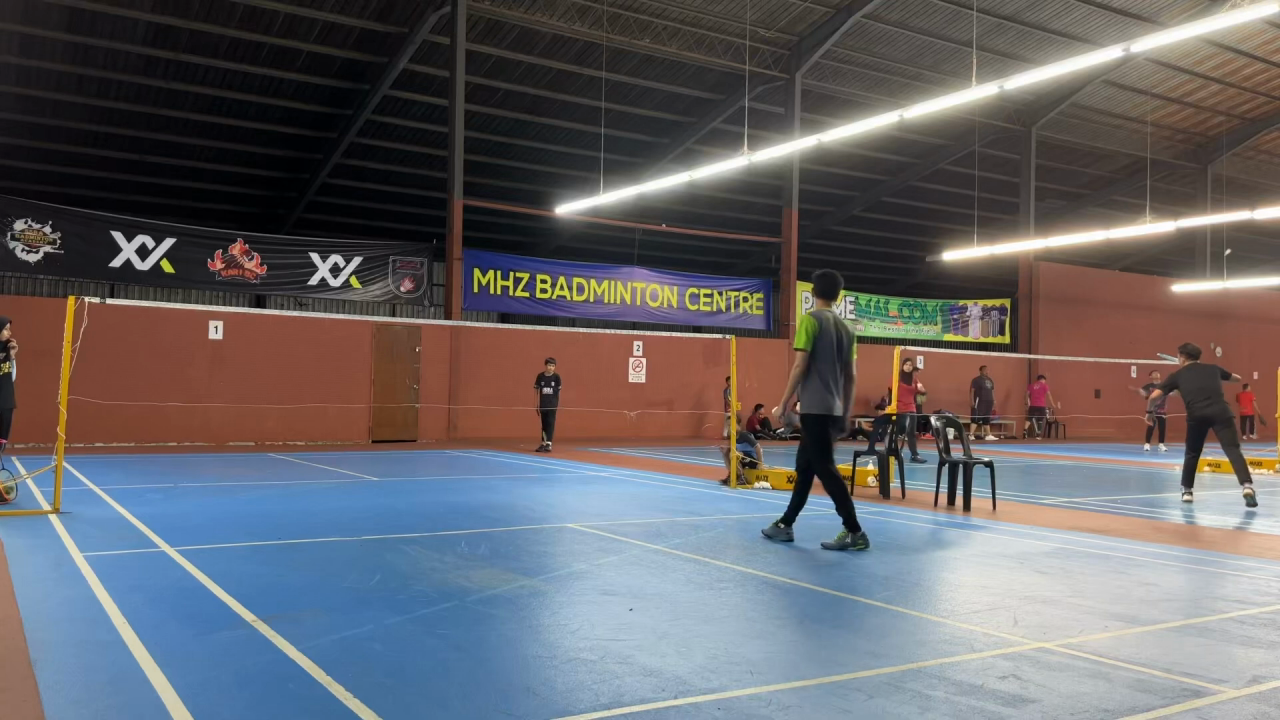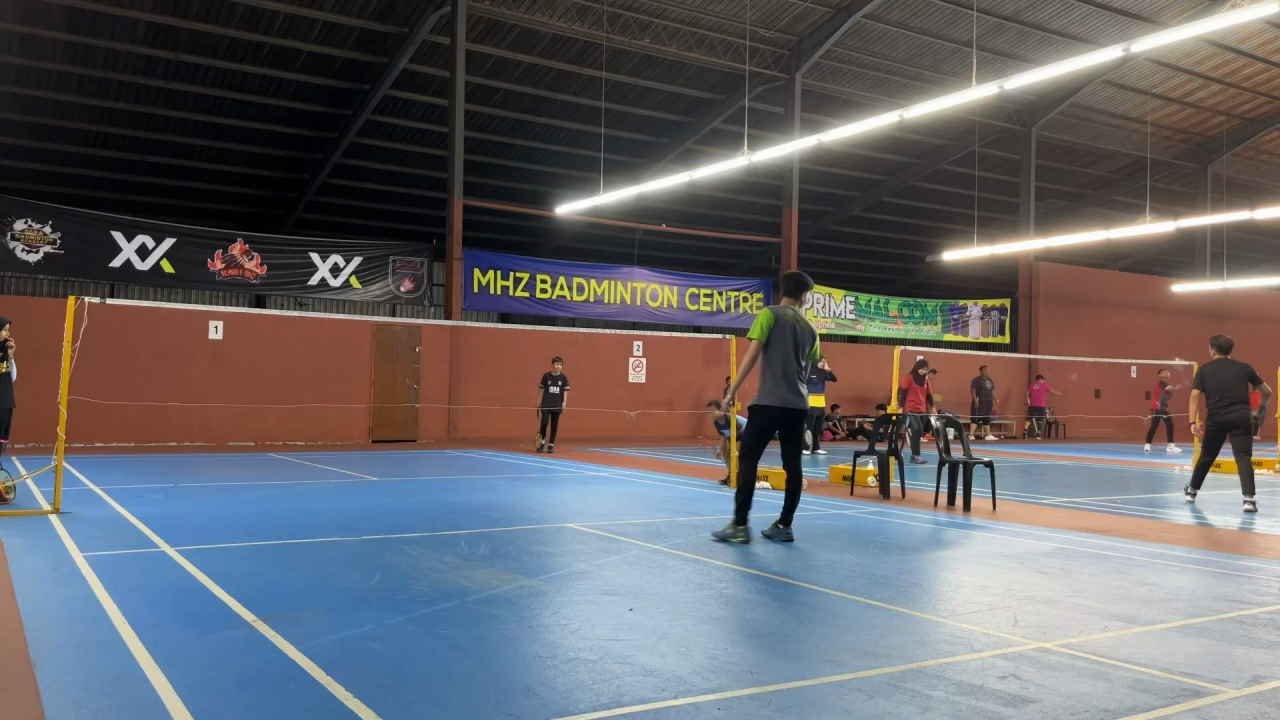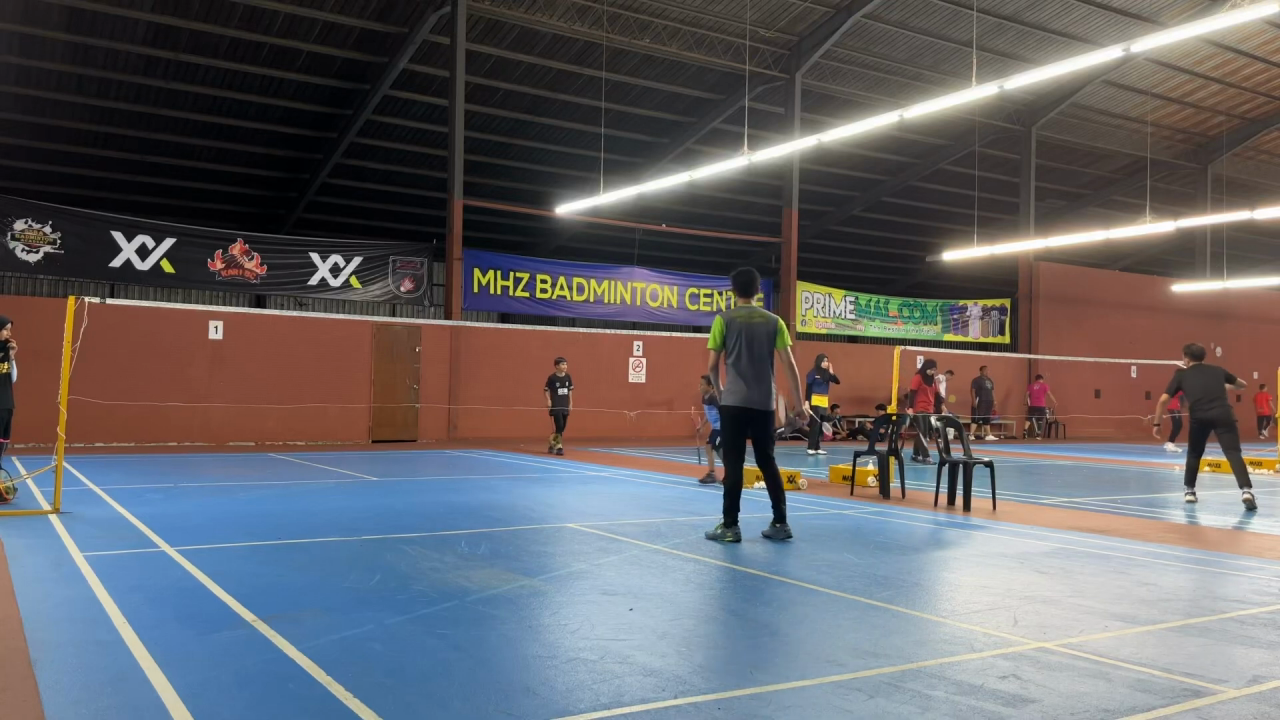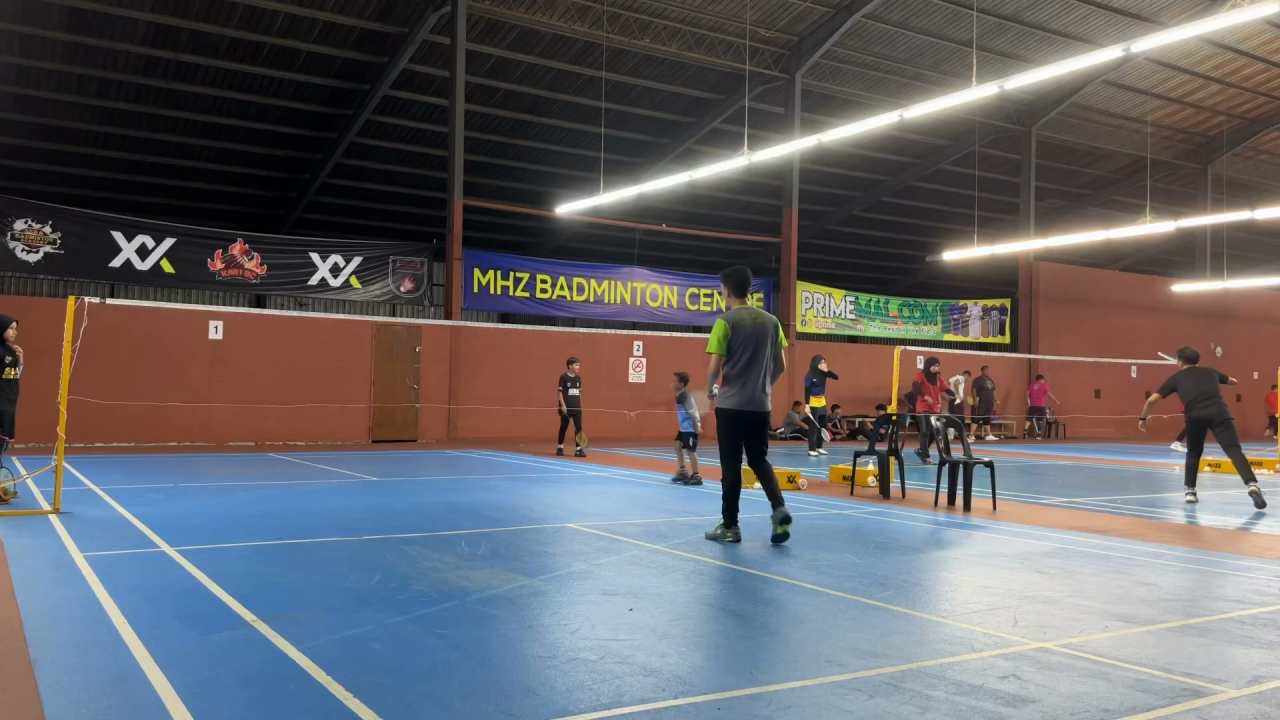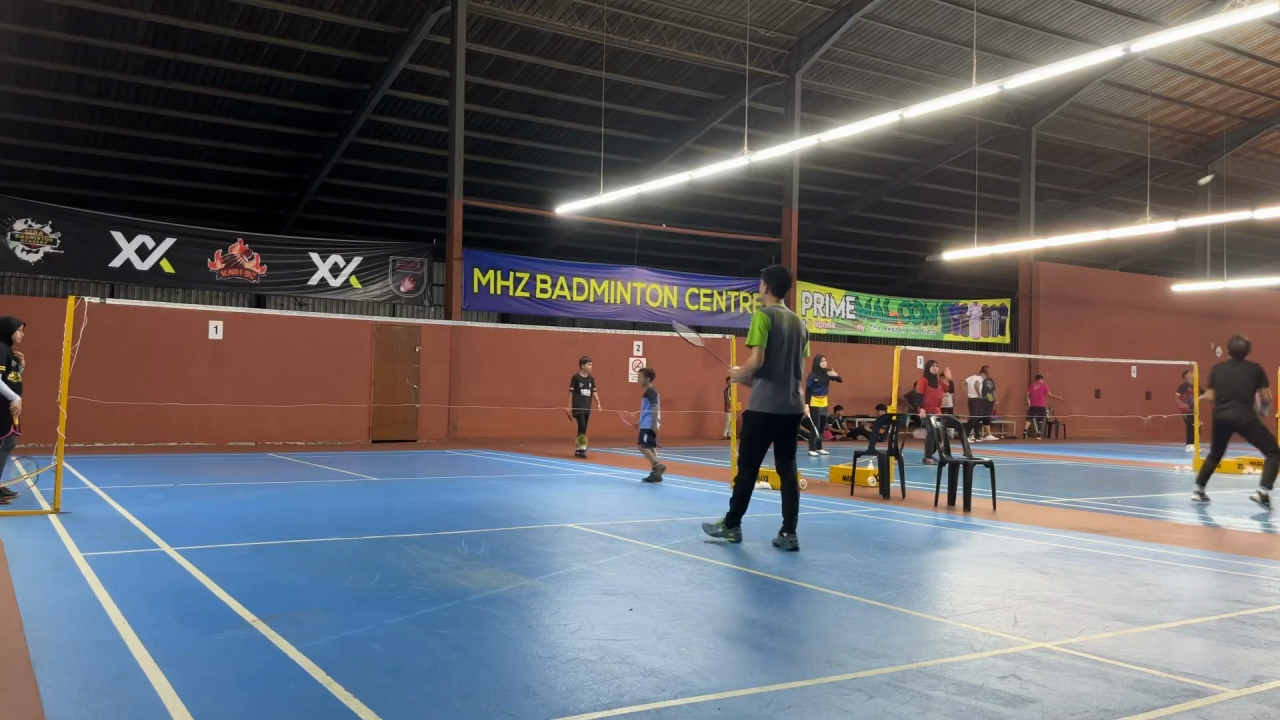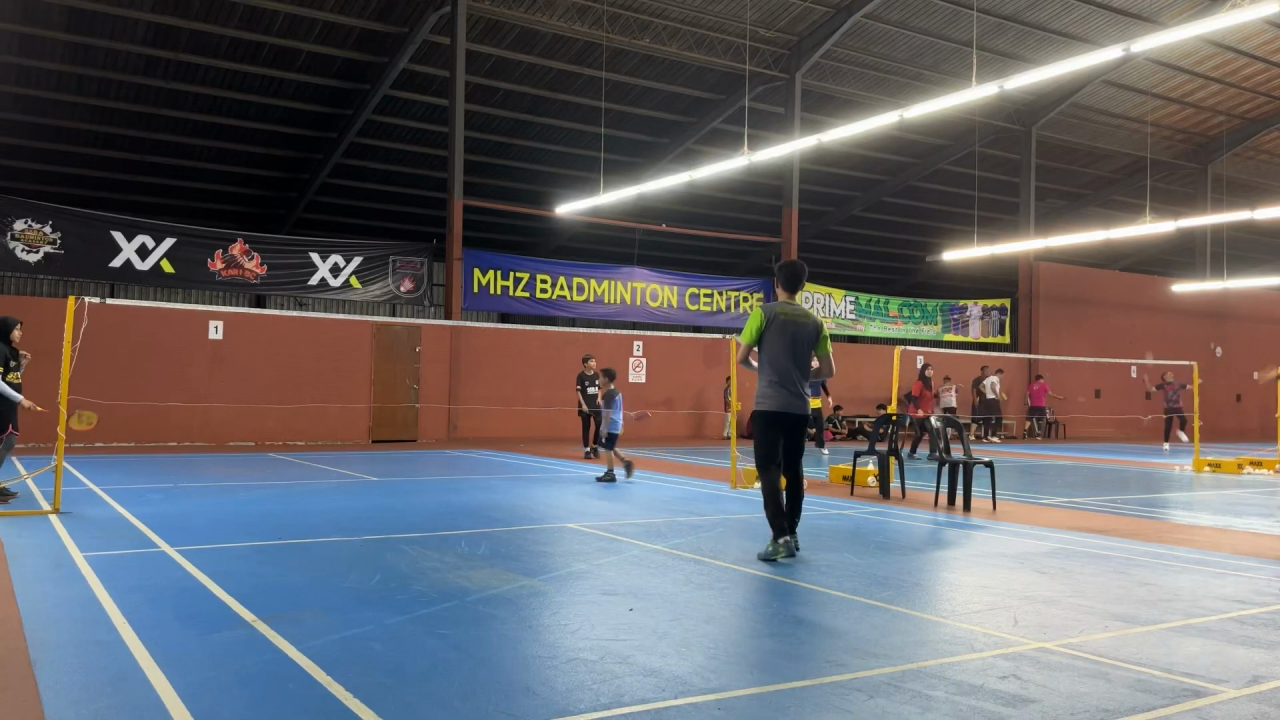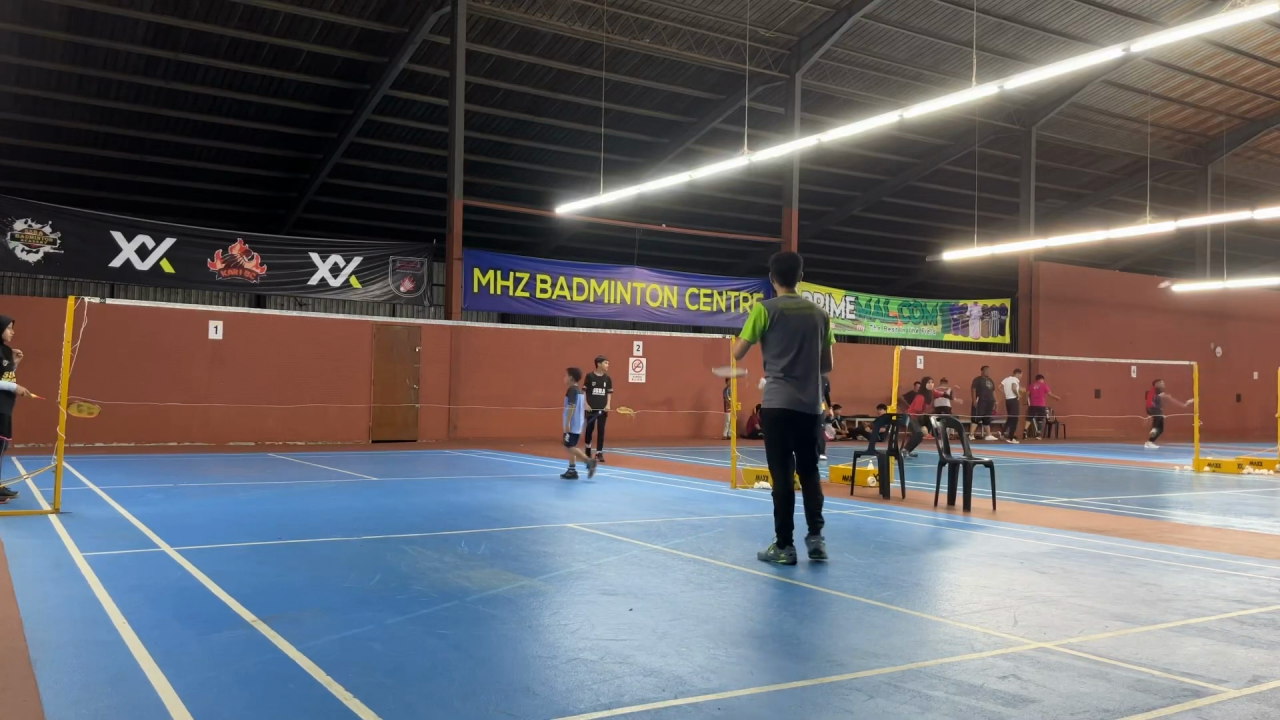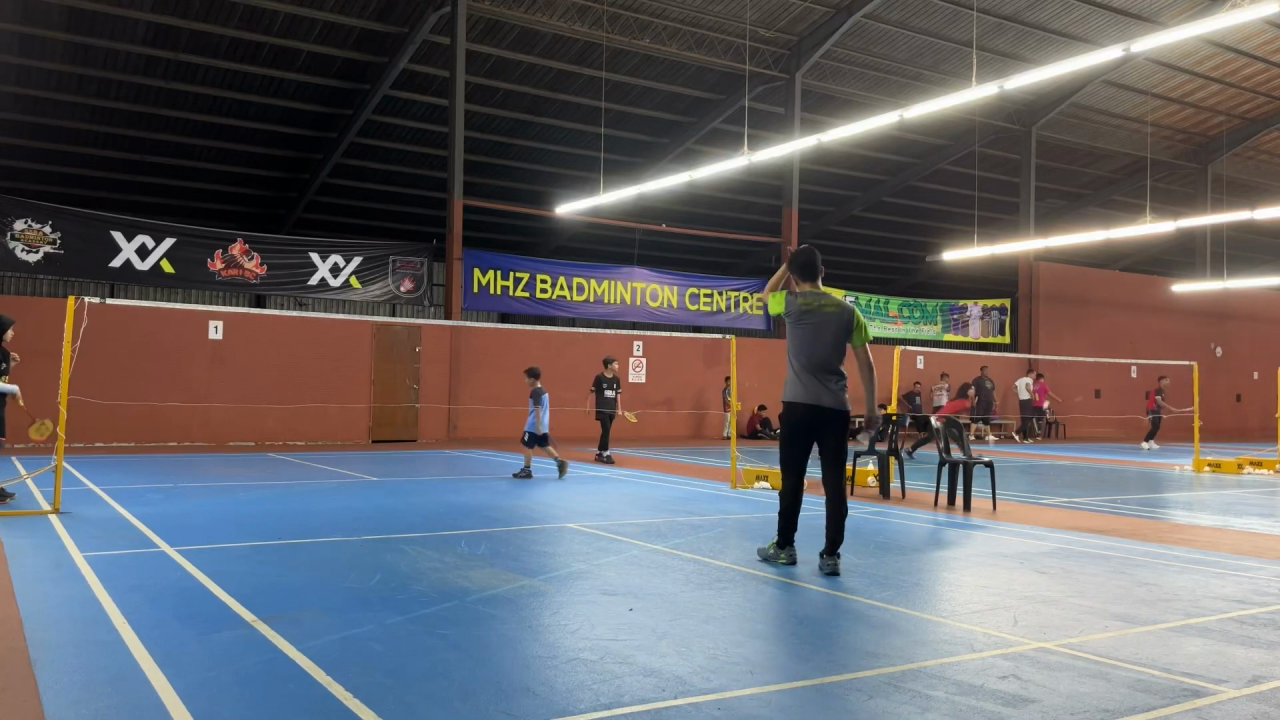
dt=0.5s
person 1, frame 1
left shoulder: (811, 320)
right shoulder: (845, 328)
left elbow: (800, 366)
right elbow: (850, 375)
left wrist: (784, 403)
right wrist: (844, 412)
left hip: (815, 409)
right hip: (832, 409)
left knee: (825, 469)
right knee: (805, 467)
left ankle: (854, 532)
right ankle: (785, 524)
person 1, frame 2
left shoulder: (769, 314)
right shoulder: (810, 328)
left elbow: (752, 356)
left wrist: (732, 391)
left hip: (770, 402)
right hip: (799, 406)
left knee: (748, 461)
right knee: (793, 466)
left ankle: (739, 525)
right ankle: (784, 525)
person 1, frame 3
left shoulder: (724, 320)
right shoulder: (773, 322)
left elbow: (712, 365)
right elbow: (789, 365)
left wrist: (720, 389)
right wrist: (800, 404)
left hip: (734, 403)
right hip: (765, 404)
left knee: (733, 465)
right knee: (767, 462)
left ankle: (730, 526)
right ankle: (780, 523)
person 1, frame 4
left shoulder: (726, 322)
right shoulder: (771, 321)
left elbow: (714, 368)
right elbow: (780, 367)
left wrist: (711, 388)
left hip: (731, 405)
right hip: (761, 405)
left knee: (731, 466)
right knee: (759, 461)
left ankle: (730, 526)
right ankle: (779, 509)
person 1, frame 5
left shoulder: (763, 316)
right shoulder: (800, 323)
left elbow: (756, 361)
left wrist: (740, 374)
left hip: (764, 407)
right hip: (793, 407)
left knee: (748, 467)
right knee: (788, 469)
left ankle: (731, 525)
right ankle: (789, 532)
person 1, frame 6
left shoulder: (764, 313)
right shoulder: (814, 322)
left elbow: (742, 358)
right elbow: (827, 371)
left hip: (769, 406)
right hip: (799, 408)
left knee: (769, 472)
right knee: (794, 472)
left ankle: (781, 538)
right ankle: (791, 533)
person 1, frame 7
left shoulder: (766, 309)
right shoulder: (819, 314)
left elbow: (738, 353)
right elbow: (827, 365)
left hip: (778, 404)
right hip: (811, 406)
left knee: (783, 475)
right knee: (810, 472)
left ankle: (784, 546)
right ankle: (815, 535)
person 1, frame 8
left shoulder: (791, 303)
right shoulder: (847, 311)
left elbow: (768, 293)
right elbow: (865, 363)
left wrist: (790, 263)
right wrist: (871, 407)
left hip: (799, 404)
right hip: (836, 407)
left knee: (792, 478)
right knee: (834, 482)
left ankle: (784, 546)
right ankle: (830, 555)
